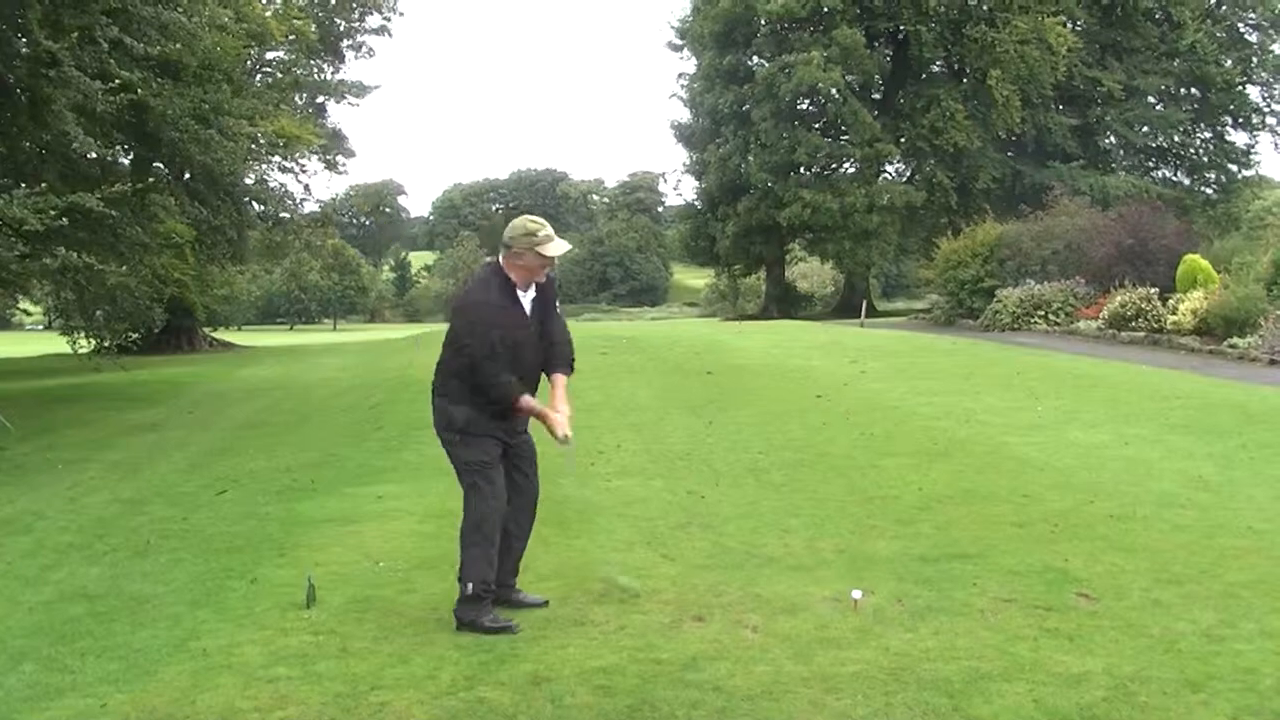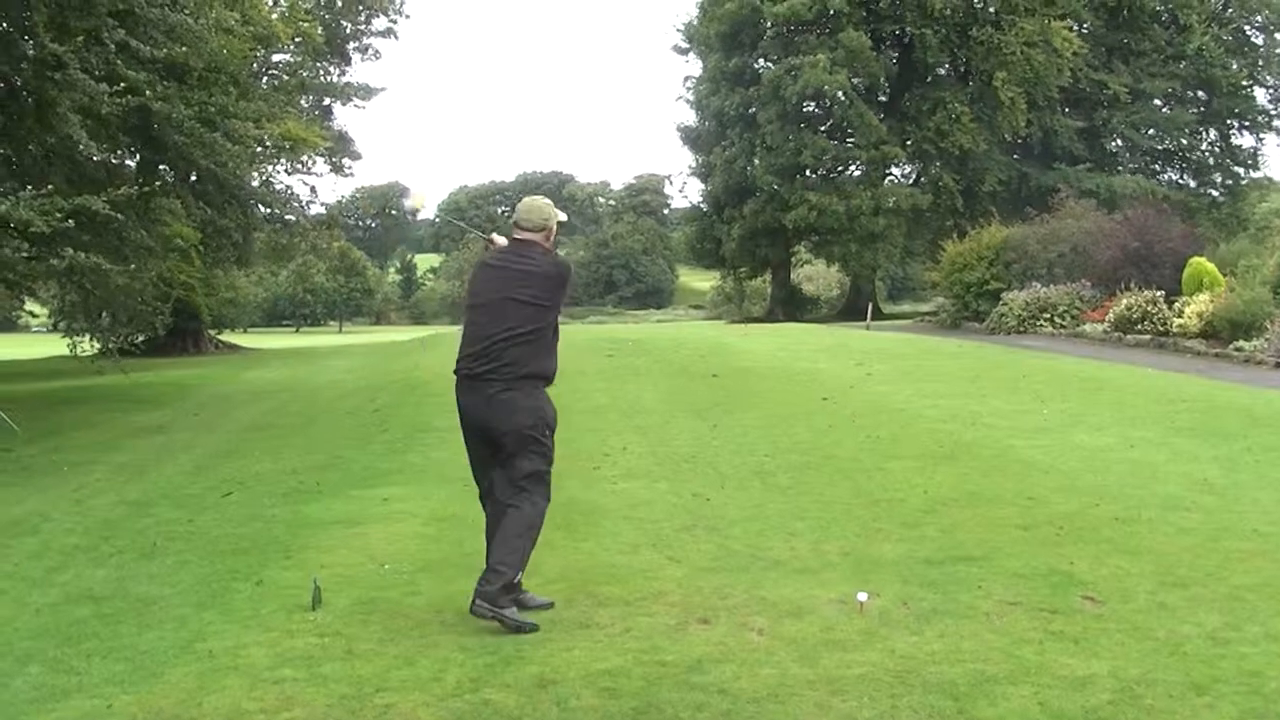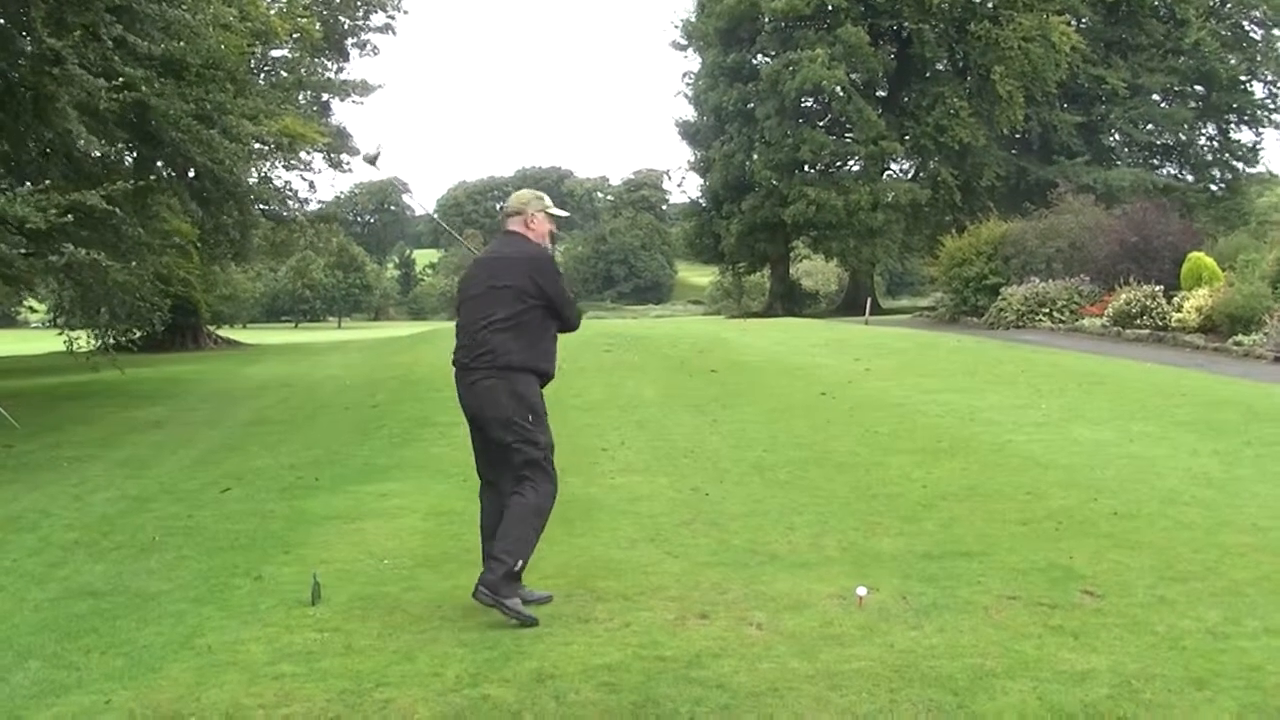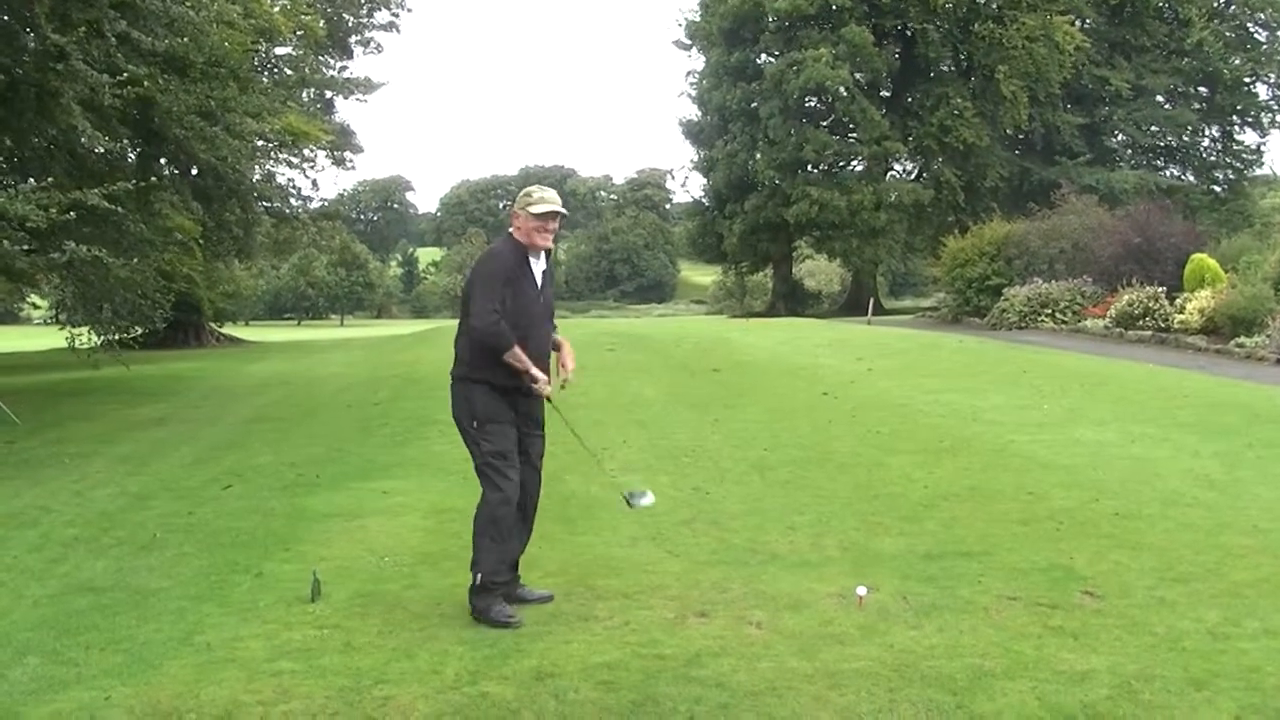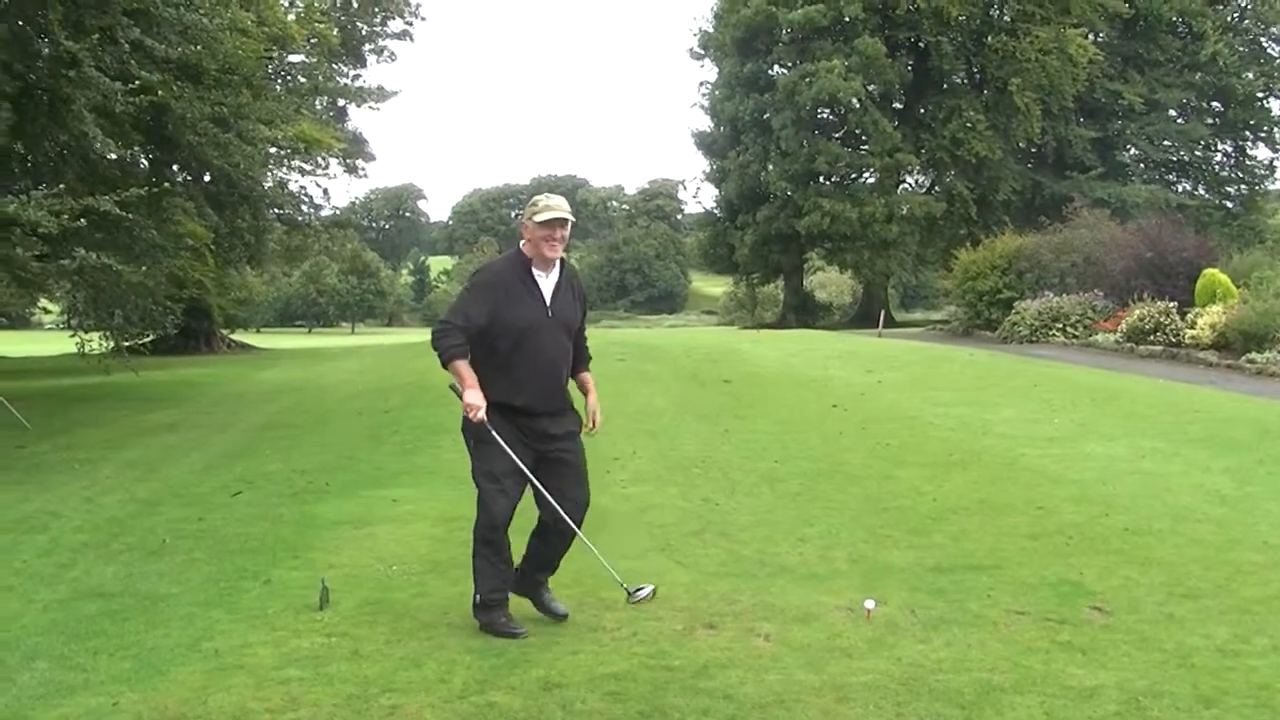
dt=0.4s
person 1, frame 1
left shoulder: (540, 287)
right shoulder: (482, 302)
left elbow: (557, 345)
right elbow: (493, 378)
left wrist: (559, 405)
right wrist: (543, 412)
left hip: (503, 412)
right hip: (465, 413)
left knee: (521, 497)
right knee: (487, 500)
left ankle: (498, 585)
right ankle: (472, 605)
person 1, frame 2
left shoulder: (483, 265)
right shoulder: (555, 271)
left hip: (470, 392)
right hip: (519, 397)
left knee: (497, 492)
right knee: (529, 493)
left ankle: (504, 587)
right ankle: (495, 591)
person 1, frame 3
left shoulder: (482, 262)
right shoulder: (533, 259)
right elbow: (568, 316)
right wrist: (549, 322)
left hip: (479, 383)
right hip: (508, 388)
left knee: (501, 484)
right knee: (537, 482)
left ankle: (503, 580)
right ankle: (498, 580)
person 1, frame 4
left shoulder: (542, 264)
right shoulder: (497, 262)
right elbow: (487, 327)
left wrist: (561, 347)
right wrist: (531, 369)
left hip: (524, 399)
right hip: (486, 396)
left knee: (525, 492)
right knee: (501, 491)
left ankle: (504, 579)
right ankle: (485, 592)
person 1, frame 5
left shoulder: (571, 281)
right shoulder: (494, 278)
right elbow: (448, 333)
left wrist: (589, 393)
right wrist: (471, 388)
left hip: (558, 419)
right hip: (500, 419)
left knee: (572, 502)
right knee: (497, 512)
left ankle: (531, 578)
right ankle: (491, 606)
